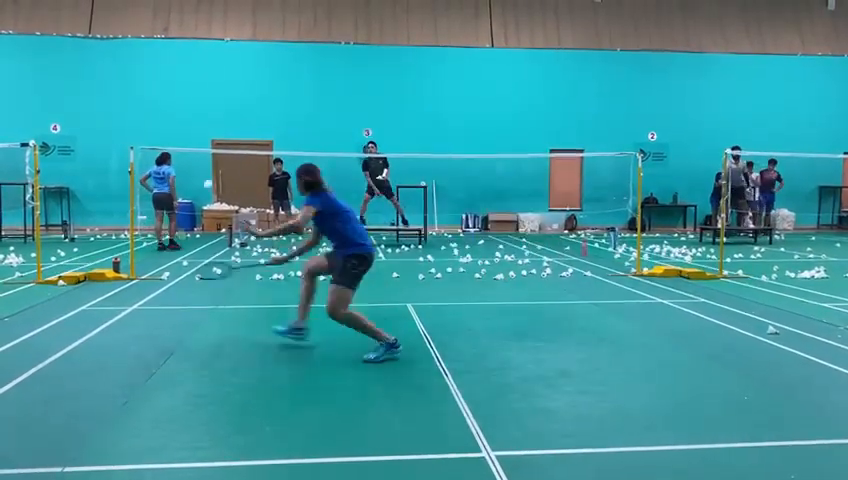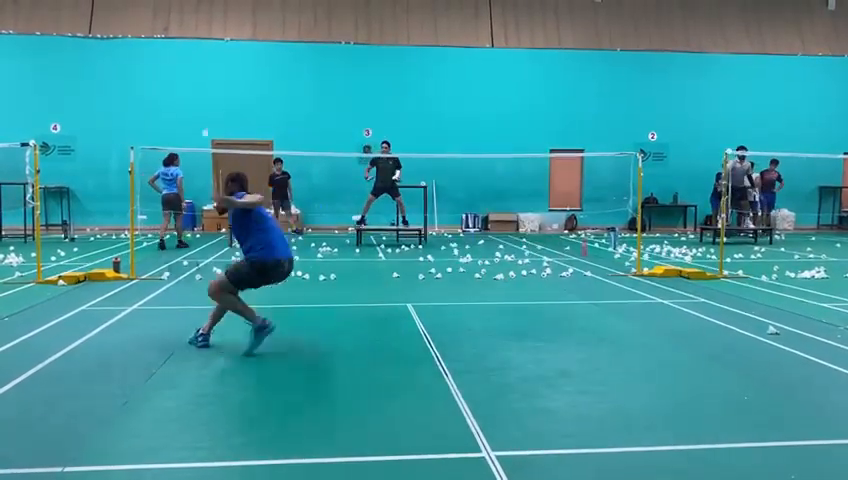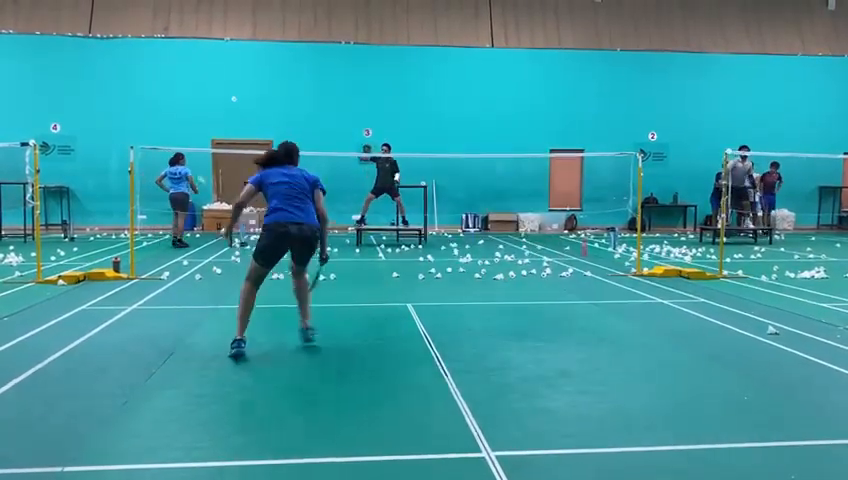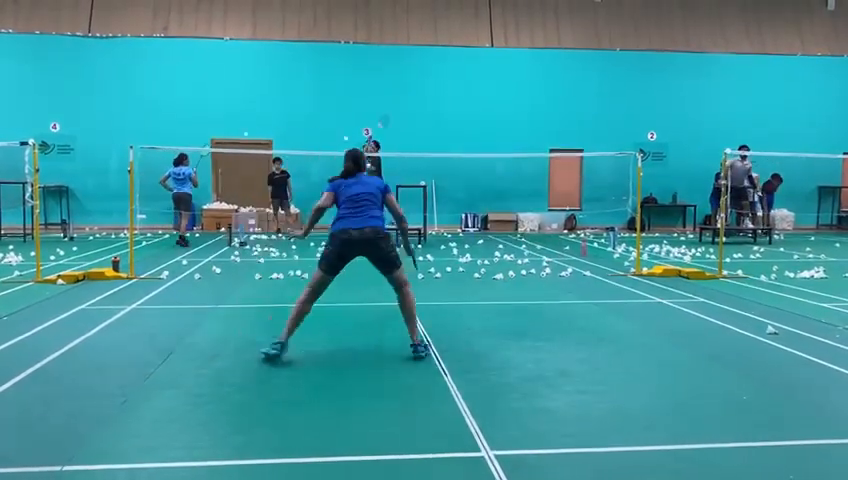
dt=0.3s
person 1, frame 1
left shoulder: (315, 197)
right shoulder: (322, 199)
left elbow: (297, 224)
right elbow: (315, 239)
left wrist: (264, 233)
right wrist: (287, 257)
left hip: (357, 254)
right hip: (347, 253)
left knee: (335, 310)
right knee: (310, 267)
left ankle: (389, 343)
right ankle: (300, 326)
person 1, frame 2
left shoulder: (240, 198)
left elbow: (258, 199)
left wrist: (234, 202)
left hip: (266, 263)
right hip: (283, 263)
left knee: (215, 289)
right knee: (227, 287)
left ankle: (258, 323)
right ankle: (206, 332)
person 1, frame 3
left shoulder: (264, 175)
right shoulder: (310, 177)
left elbow: (240, 201)
right elbow: (323, 214)
left wrist: (229, 228)
right wrist: (323, 247)
left hip: (277, 229)
right hip: (306, 231)
left knee: (252, 282)
right knee: (298, 273)
left ankle: (239, 339)
right ankle: (306, 325)
person 1, frame 4
left shoulder: (337, 184)
right shoulder: (378, 182)
left elbow: (321, 206)
right elbow: (399, 214)
left wrist: (305, 231)
right wrist: (406, 242)
left hip: (343, 236)
right hip: (375, 235)
left knee: (312, 290)
right knee: (402, 286)
left ankle: (281, 342)
right ankle: (417, 343)
